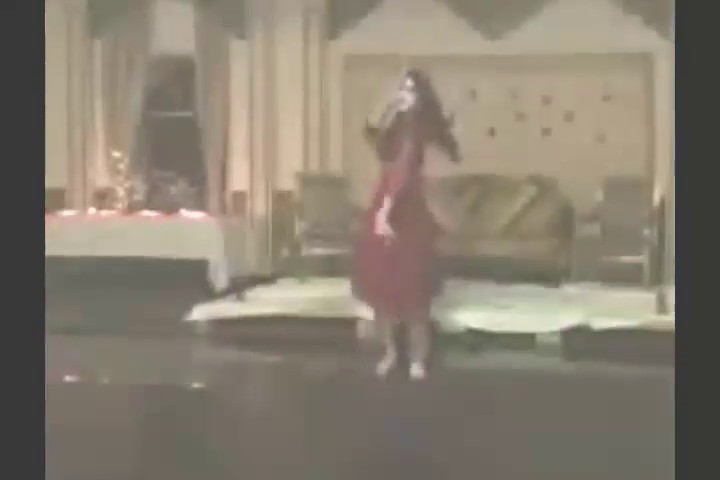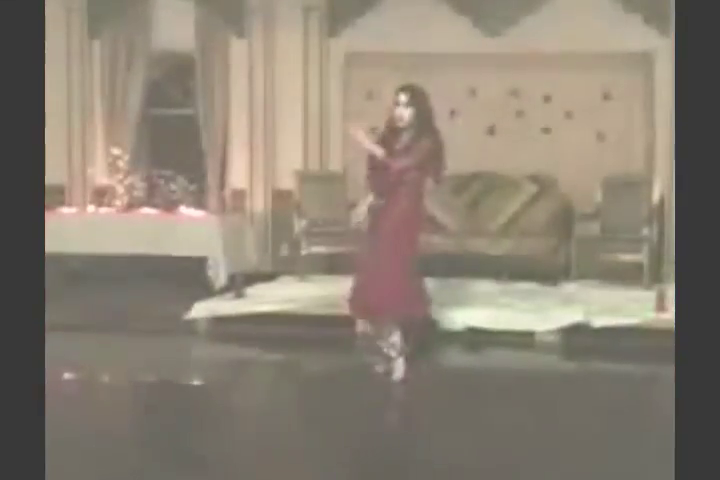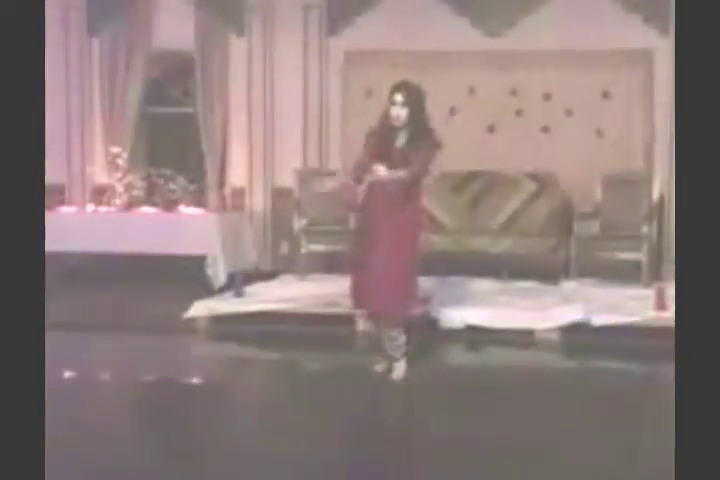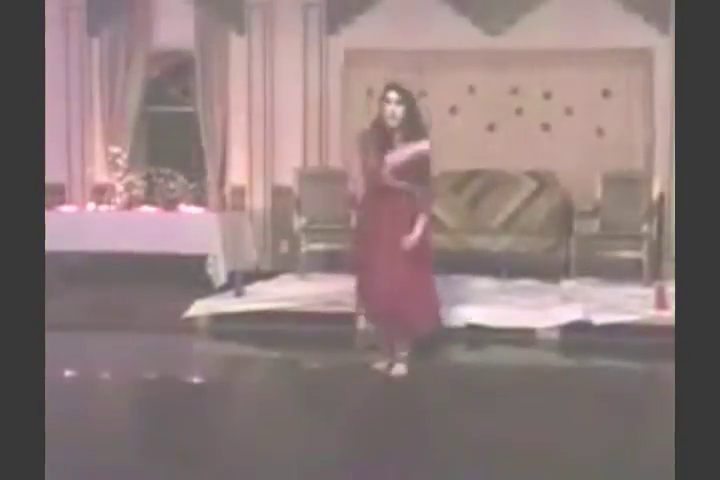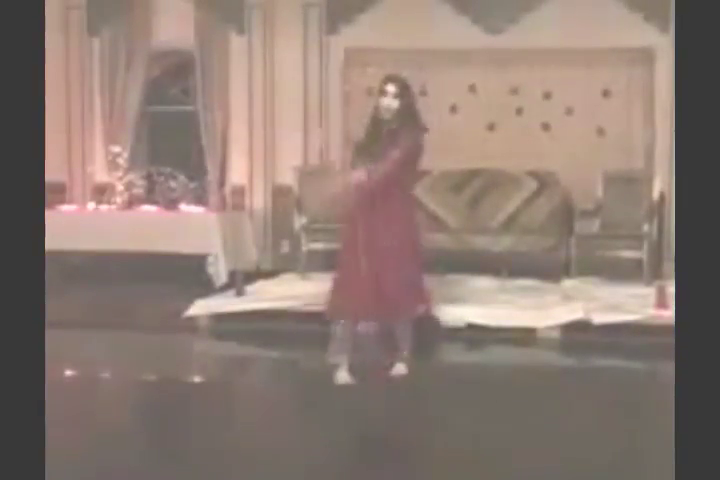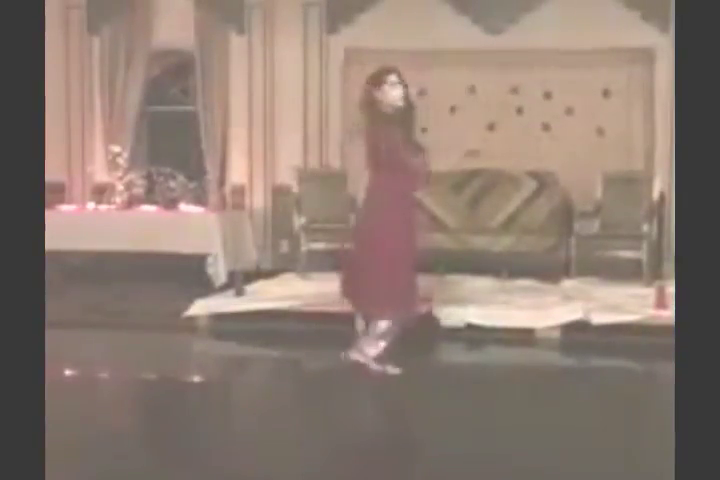
dt=0.4s
person 1, frame 1
left shoulder: (414, 126)
right shoulder: (398, 125)
left elbow: (402, 171)
right elbow: (374, 136)
left wrist: (383, 214)
right wrist: (389, 109)
left hip: (406, 211)
right hip: (386, 206)
left knee: (409, 284)
right knee: (379, 282)
left ankle: (417, 357)
right ankle: (388, 350)
person 1, frame 2
left shoulder: (426, 142)
right shoulder: (388, 139)
left elbow: (398, 167)
right elbow: (375, 177)
left wrist: (368, 145)
right wrist: (367, 201)
left hip: (404, 217)
right hip: (382, 216)
left knee: (382, 282)
right knee: (377, 283)
left ankle: (395, 354)
right ankle: (390, 350)
person 1, frame 3
left shoulder: (424, 142)
right shoulder: (376, 137)
left elbow: (415, 172)
right elbow: (358, 172)
left wrist: (387, 175)
left hip: (402, 217)
right hip: (373, 215)
left knee: (389, 284)
right knee: (372, 285)
left ankle: (398, 355)
right ankle: (389, 353)
person 1, frame 4
left shoulder: (420, 147)
right shoulder: (373, 139)
left elbow: (425, 192)
right elbow: (374, 169)
left wrist: (419, 228)
right wrist: (408, 151)
left hip: (407, 225)
right hip: (375, 224)
left knee: (406, 290)
right knee: (377, 290)
left ankle: (401, 355)
right ankle: (386, 350)
person 1, frame 5
left shoulder: (410, 134)
right shoulder: (371, 134)
left elbow: (392, 161)
right elbow: (357, 171)
left wrist: (362, 177)
left hip: (396, 219)
right hip: (363, 219)
left knee: (399, 289)
right knee: (354, 288)
left ankle: (402, 356)
right ankle: (341, 363)
person 1, frame 6
left shoulder: (396, 127)
right shoulder: (388, 130)
right elbow: (417, 169)
left hip: (378, 212)
right hip: (390, 214)
left knee: (376, 284)
right knee: (392, 286)
left ankle: (375, 355)
right ankle: (365, 348)
